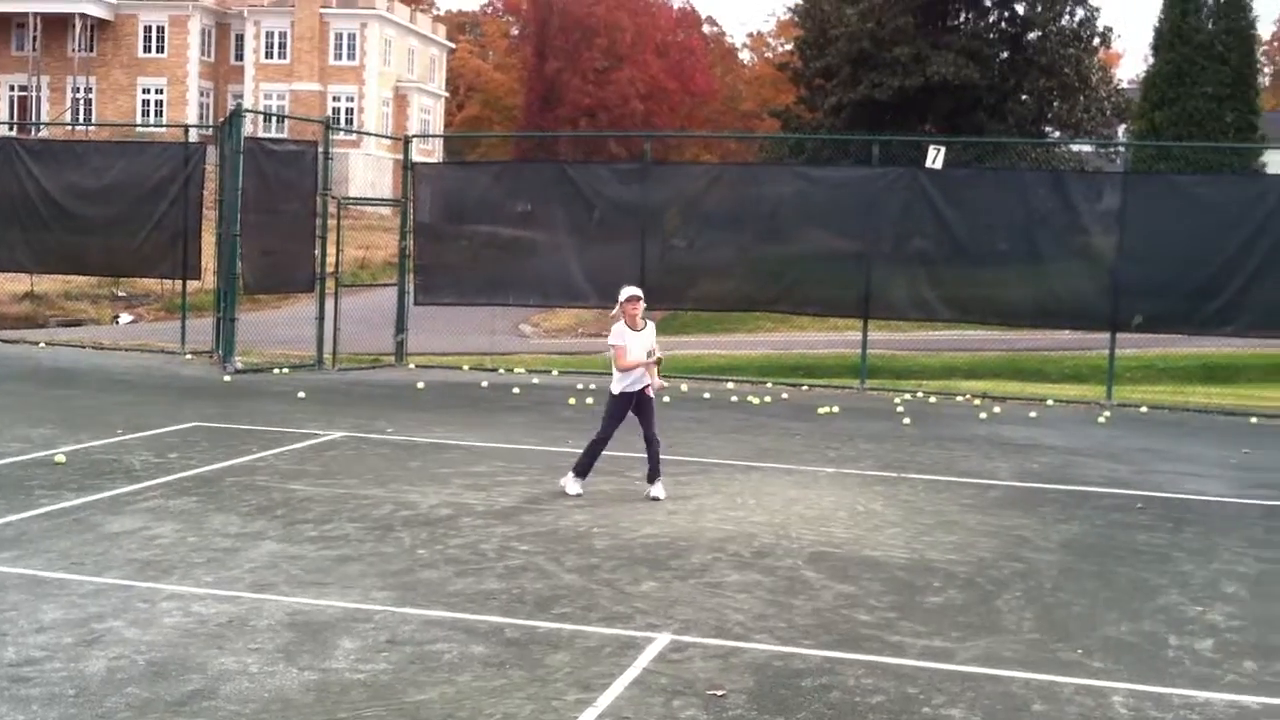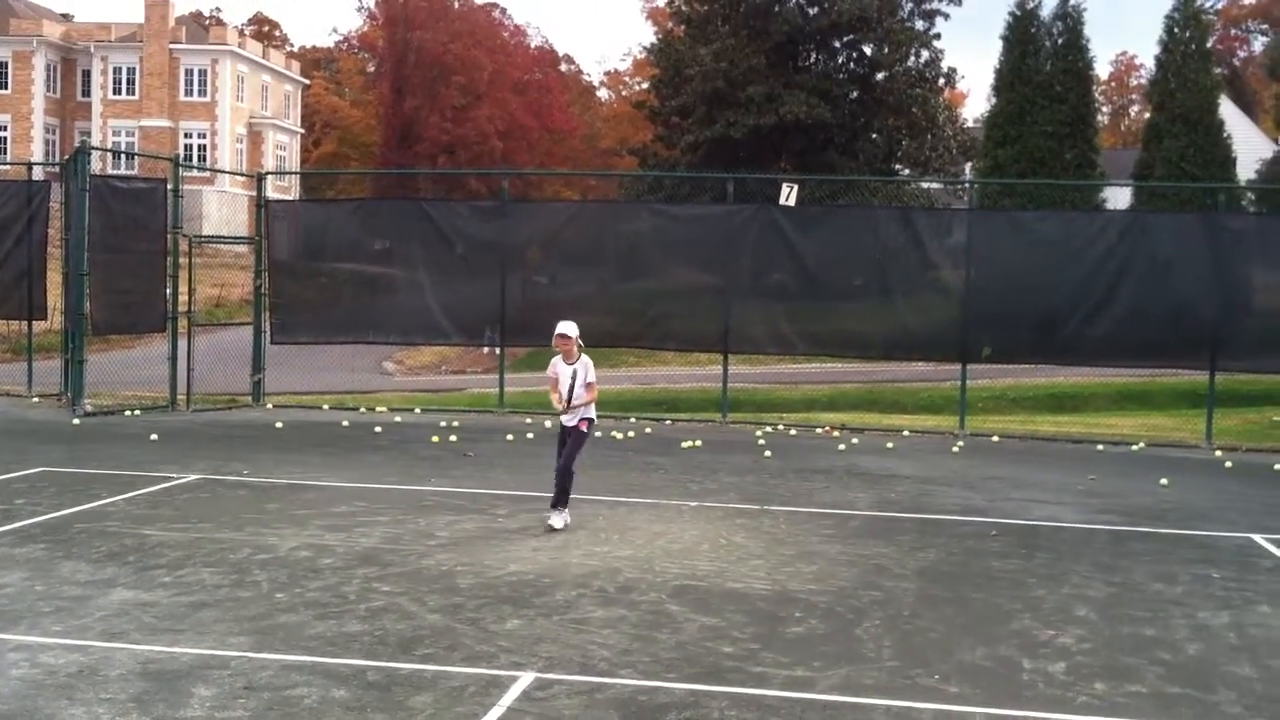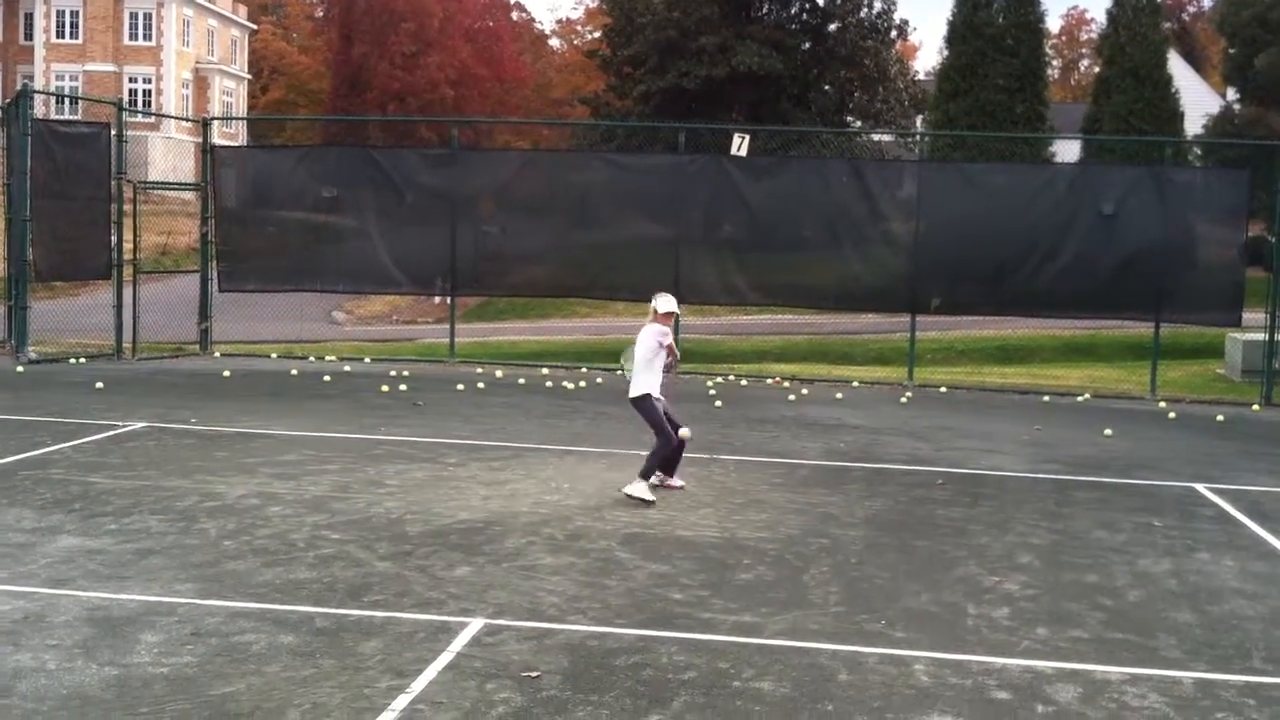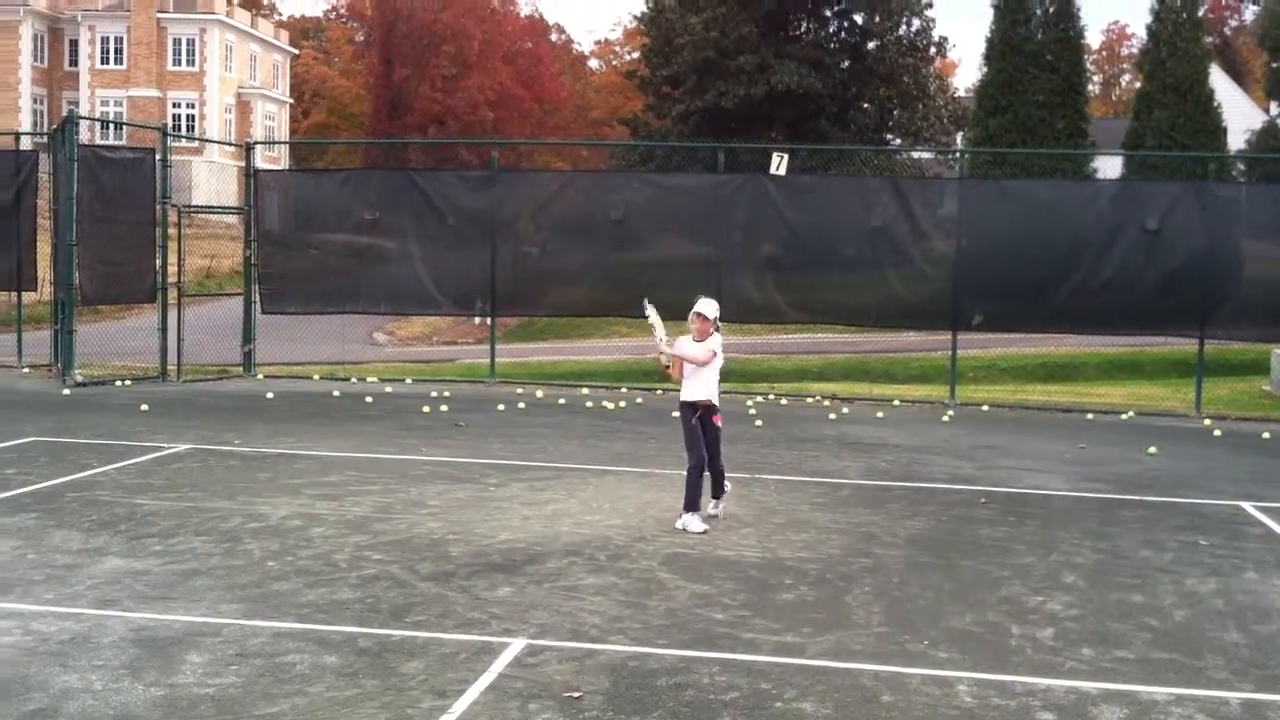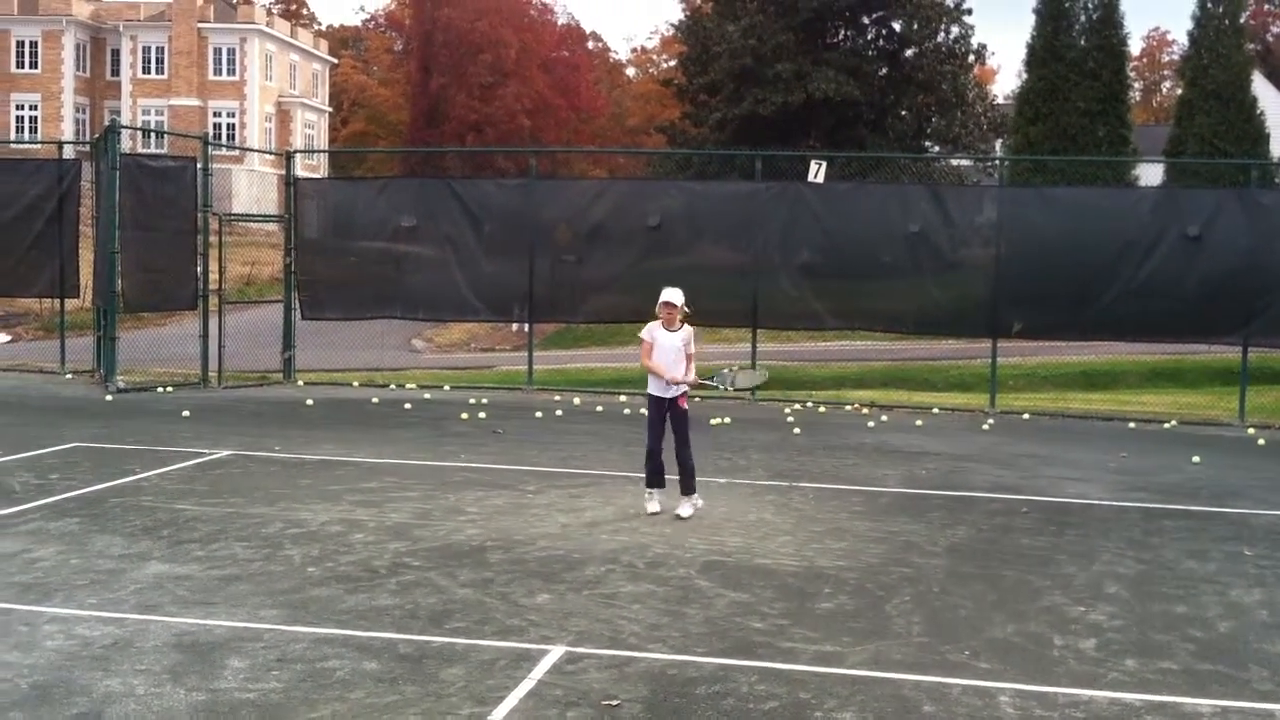
dt=1s
person 1, frame 1
left shoulder: (650, 327)
right shoulder: (618, 329)
left elbow: (651, 359)
right elbow: (621, 364)
left wrist: (655, 378)
right wrist: (649, 360)
left hip: (643, 389)
right hip: (620, 391)
left knee: (651, 436)
right knee: (602, 437)
left ankle: (655, 482)
right ankle: (575, 477)
person 1, frame 2
left shoulder: (585, 362)
right shoulder: (555, 363)
left elbow: (593, 395)
right elbow: (553, 392)
left wrist: (576, 404)
right wrist: (558, 405)
left hip: (583, 419)
right hip: (565, 420)
left knee: (565, 465)
right knee: (562, 466)
left ankle: (558, 509)
right ankle: (560, 510)
person 1, frame 3
left shoulder: (649, 330)
right shoulder: (661, 331)
right elbow: (674, 356)
left wrist: (663, 364)
right wrist: (669, 362)
left hip: (651, 394)
right hip: (644, 396)
left knee: (679, 433)
right knee: (667, 440)
left ankle: (664, 474)
right ankle: (639, 483)
person 1, frame 4
left shoulder: (715, 339)
right shoulder: (682, 342)
left elbow: (702, 359)
right elbow: (677, 376)
left wrist: (673, 353)
right wrist: (668, 363)
left hip: (709, 406)
right hip: (689, 405)
left knee: (714, 460)
right knee: (697, 460)
left ankle: (719, 493)
right ankle: (689, 514)
person 1, frame 5
left shoulder: (687, 331)
right shoulder: (652, 328)
left elbow: (690, 361)
right elbow: (645, 361)
left wrist: (690, 375)
right wrist: (664, 374)
left hip: (678, 395)
right hip: (656, 395)
left knee: (683, 447)
right knee: (654, 446)
left ankle: (689, 497)
right ankle: (653, 492)
